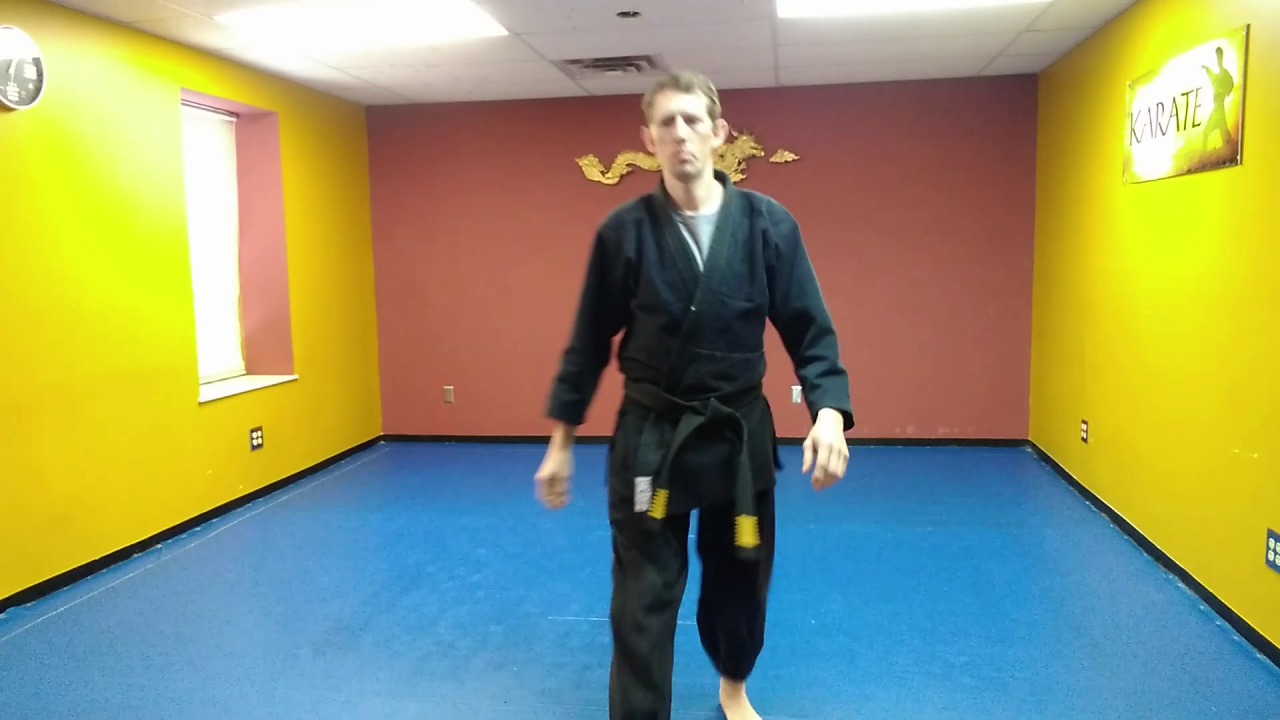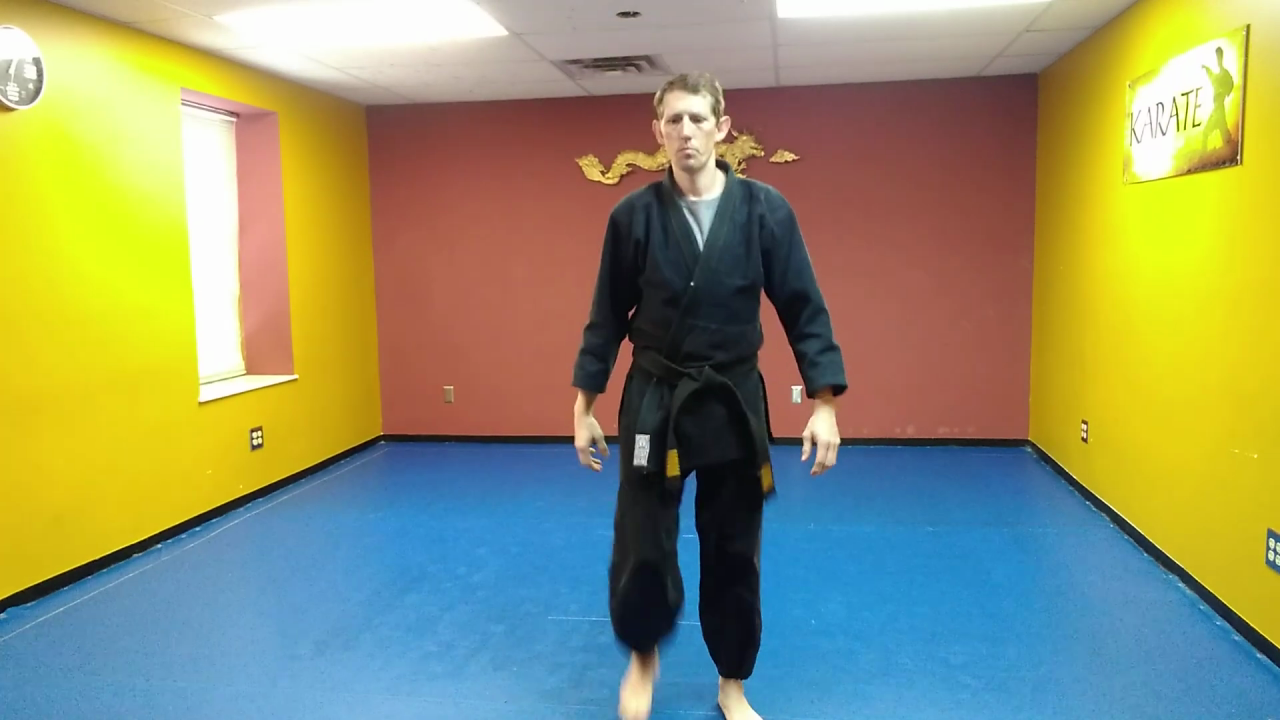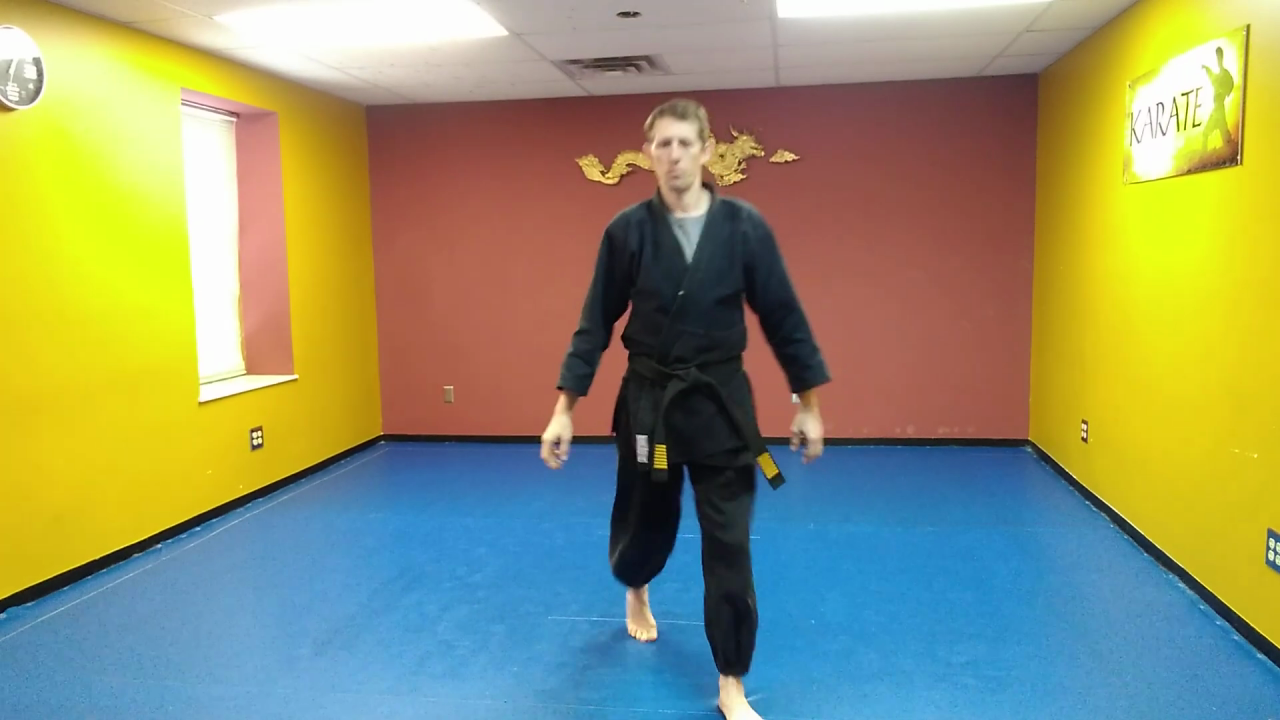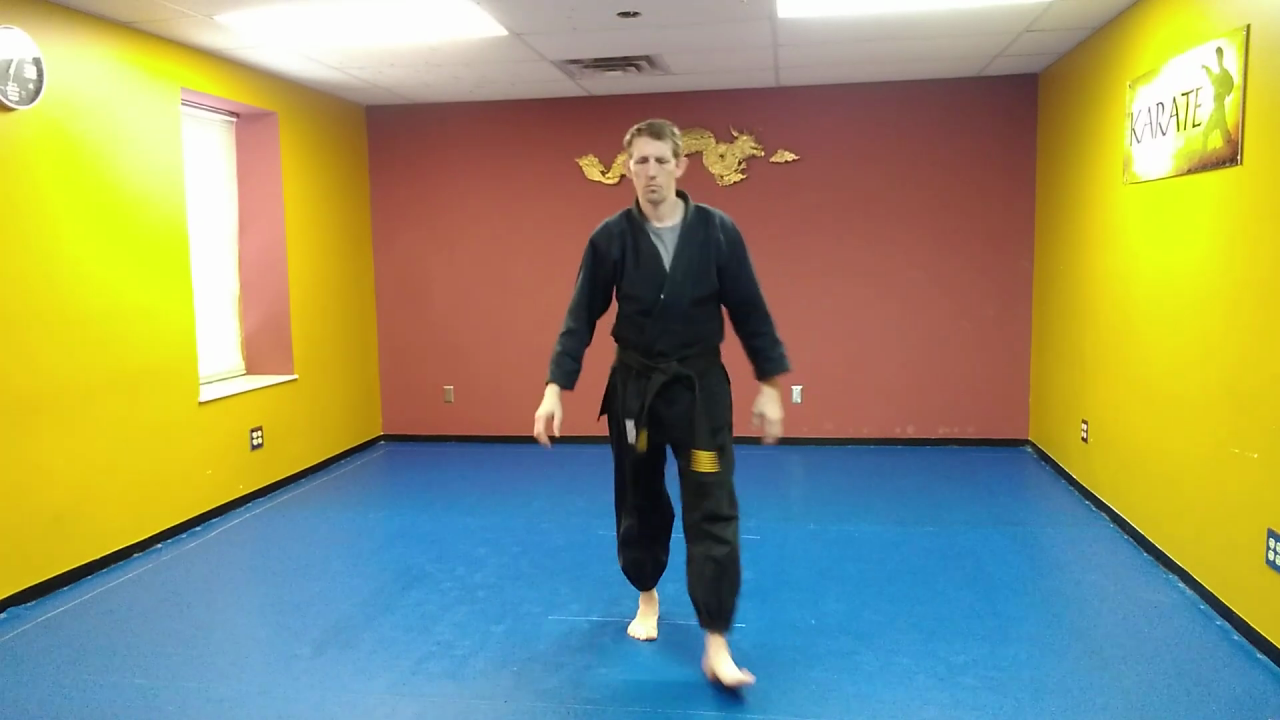
dt=0.2s
person 1, frame 1
left shoulder: (767, 223)
right shoulder: (623, 232)
left elbow: (809, 330)
right elbow: (590, 341)
left wrist: (828, 412)
right wrist: (561, 441)
left hip: (739, 433)
right hip: (651, 435)
left knee: (739, 588)
right knee: (643, 605)
person 1, frame 2
left shoulder: (765, 209)
right shoulder: (633, 215)
left elbow: (803, 310)
right elbow: (606, 316)
left wrist: (823, 402)
right wrist: (584, 407)
left hip: (734, 400)
right hip: (654, 399)
left knee: (734, 555)
right knee: (643, 550)
right ankle: (643, 659)
person 1, frame 3
left shoulder: (745, 226)
right shoulder: (627, 230)
left elbow: (783, 317)
right elbow: (595, 322)
left wrist: (808, 401)
right wrist: (564, 407)
left hip: (721, 398)
right hip: (648, 397)
left knee: (728, 544)
right knee: (644, 523)
right ankle: (638, 595)
person 1, frame 4
left shoulder: (717, 231)
right shoulder: (610, 237)
left elbow: (749, 313)
right elbow: (581, 318)
left wrist: (769, 385)
right wrist: (555, 390)
left hip: (701, 386)
right hip: (635, 387)
left knee: (713, 513)
right knee: (641, 508)
left ankle: (716, 645)
right ankle: (646, 597)
